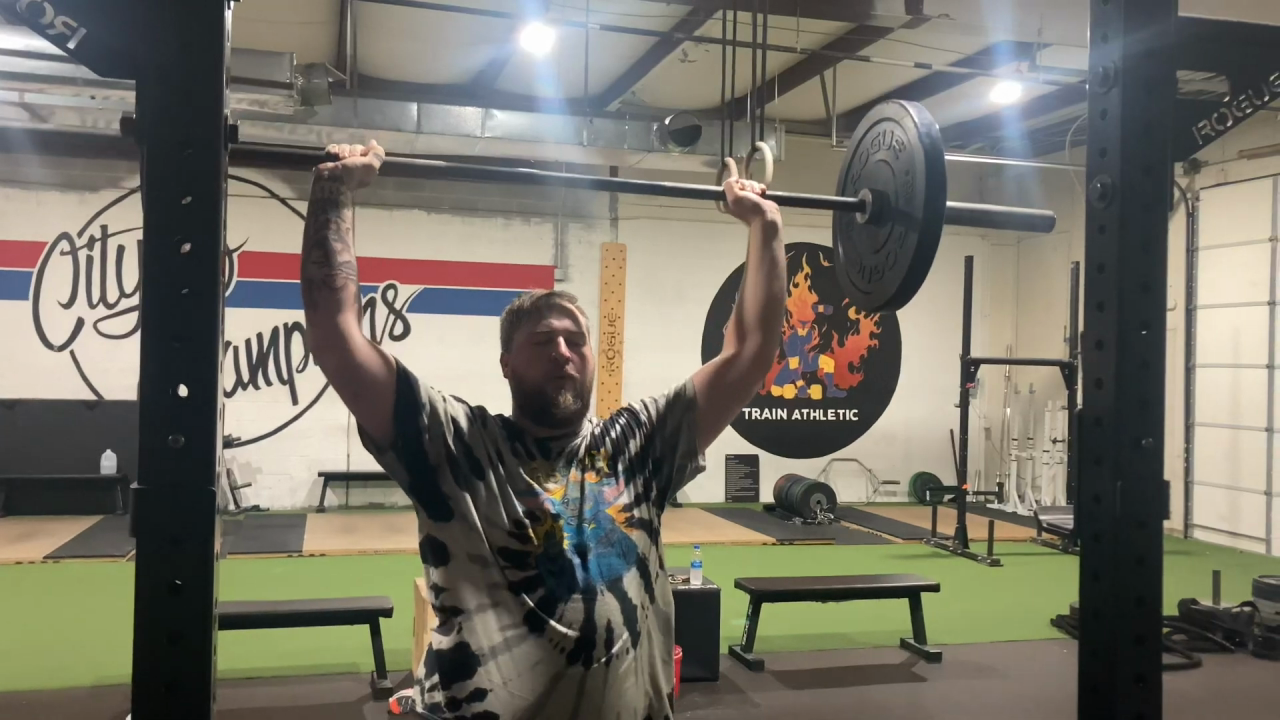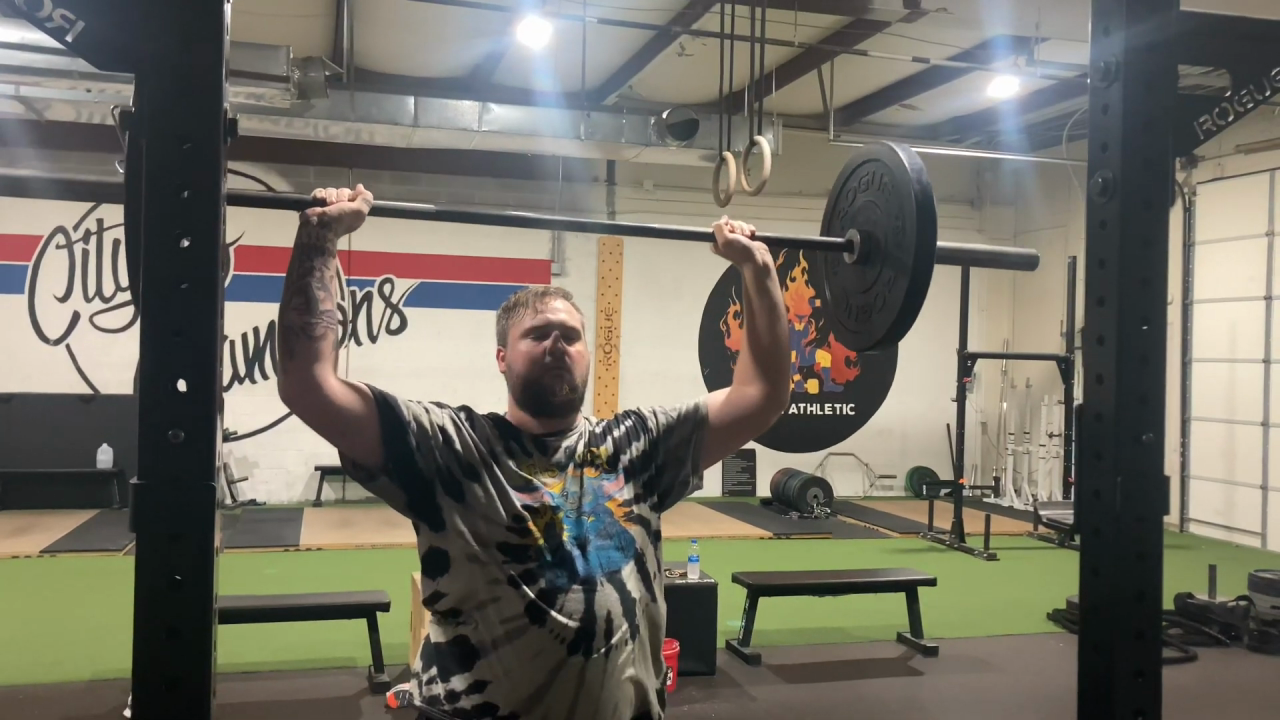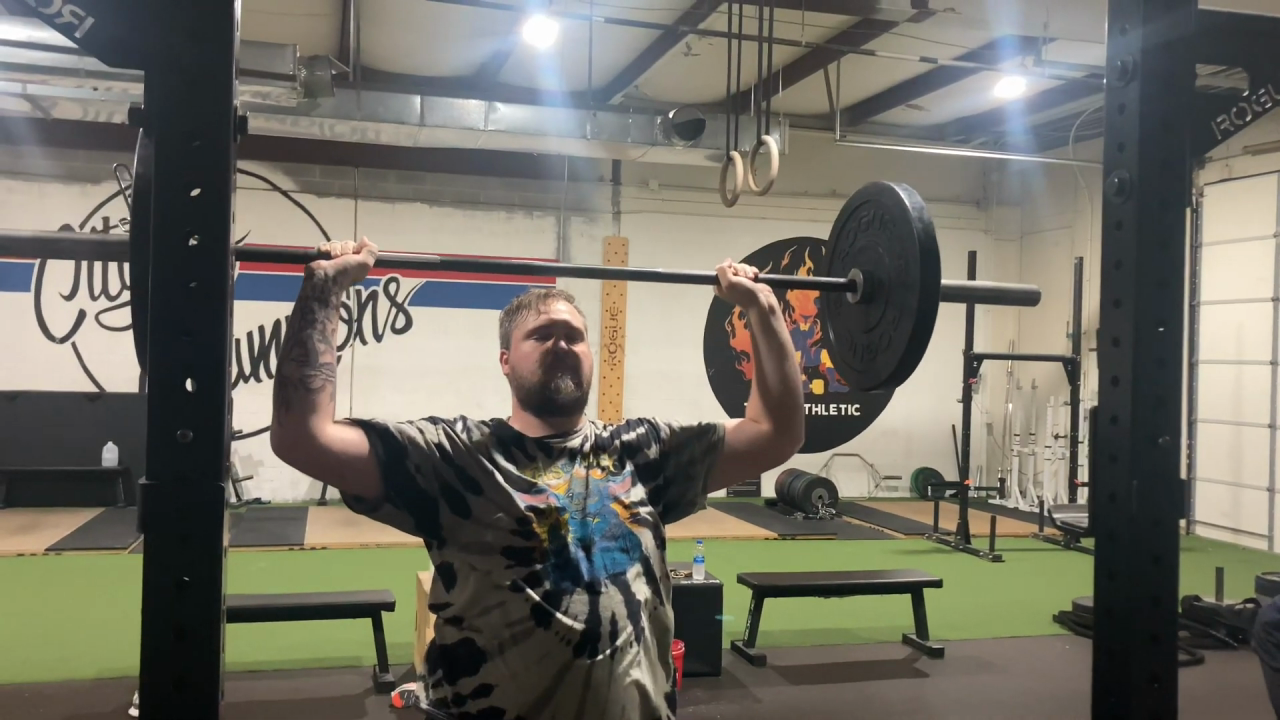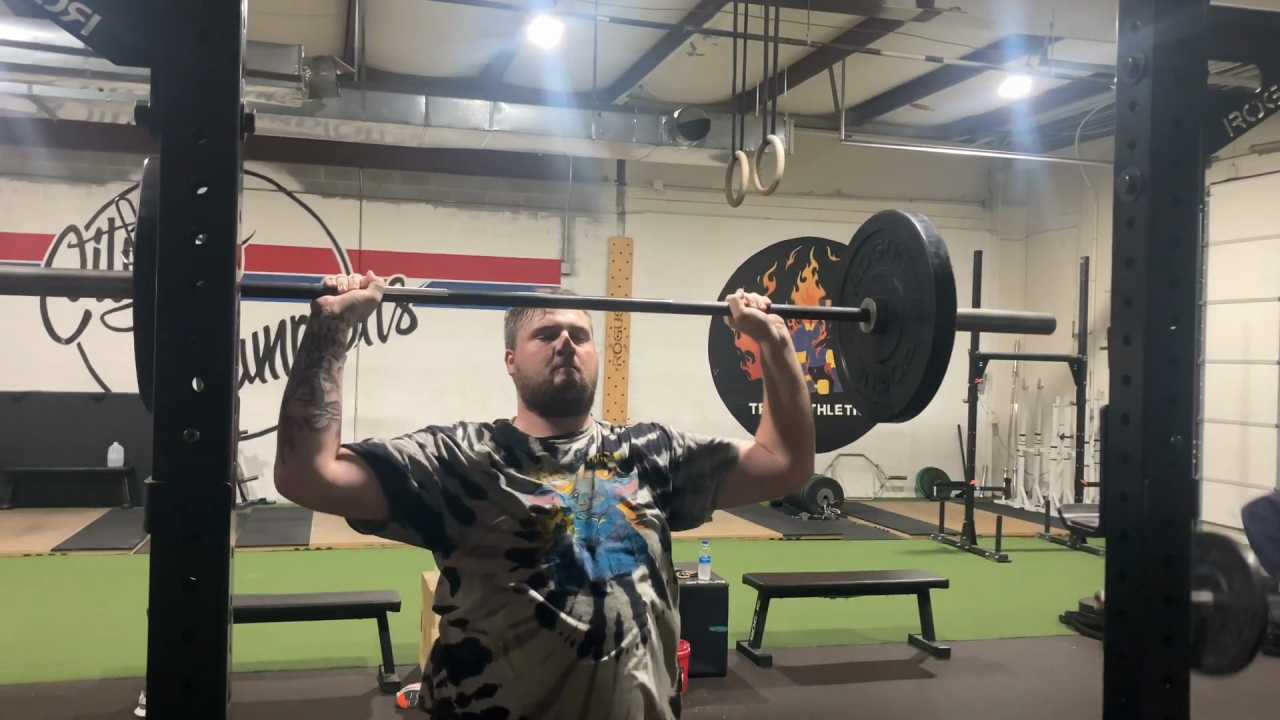
dt=1s
person 1, frame 1
left shoulder: (637, 445)
right shoulder: (456, 448)
left elbow: (749, 355)
right elbow: (334, 337)
left wrist: (764, 228)
right wrist: (335, 190)
person 1, frame 2
left shoulder: (636, 444)
right shoulder: (449, 446)
left elbow: (761, 397)
right elbow: (308, 387)
left wrist: (756, 269)
right wrist: (320, 236)
person 1, frame 3
left shoulder: (643, 450)
right shoulder: (454, 455)
left elbow: (777, 433)
right elbow: (303, 437)
left wrist: (761, 307)
right wrist: (323, 290)
person 1, frame 4
left shoulder: (650, 454)
right shoulder: (459, 459)
left elbow: (786, 463)
right elbow: (307, 475)
left wrist: (773, 341)
right wrist: (330, 325)
